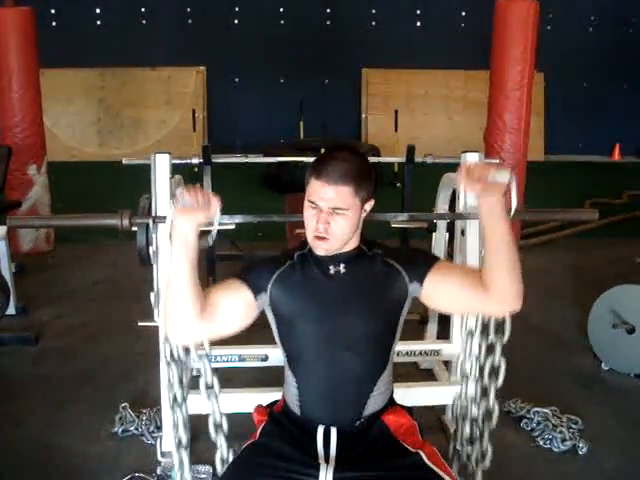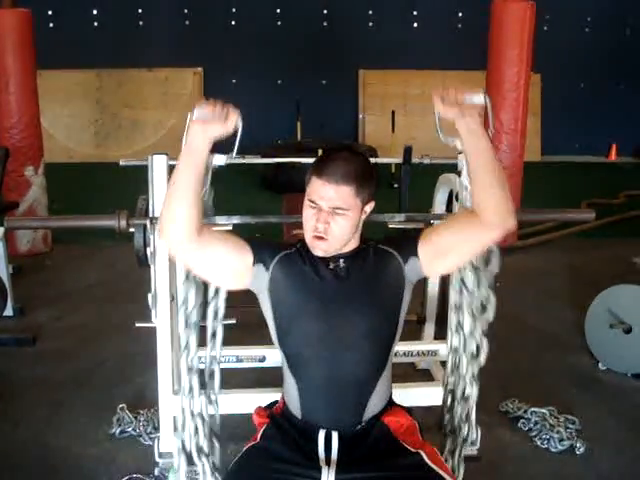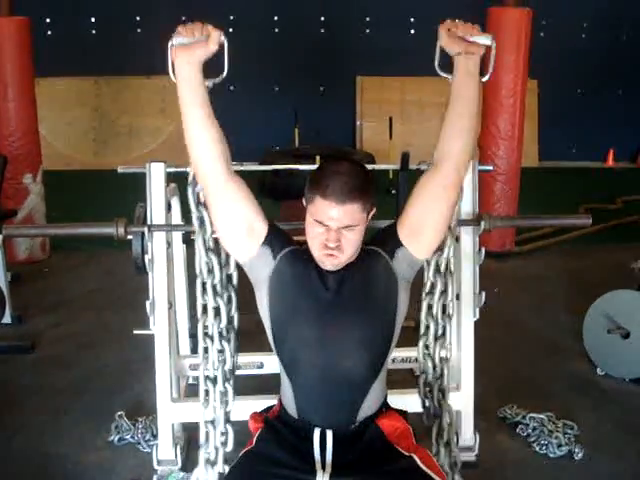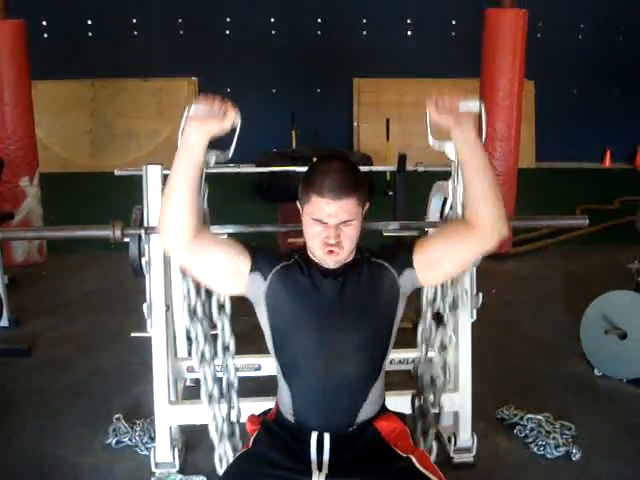
dt=0.3s
person 1, frame 1
left shoulder: (400, 269)
right shoulder: (274, 275)
left elbow: (503, 299)
right elbow: (187, 329)
left wrist: (491, 205)
right wrist: (185, 229)
left hip: (377, 436)
right hip: (291, 436)
person 1, frame 2
left shoulder: (396, 265)
right shoulder: (272, 268)
left elbow: (494, 220)
right elbow: (182, 240)
left wrist: (468, 123)
right wrist: (200, 136)
left hip: (375, 438)
right hip: (292, 439)
person 1, frame 3
left shoulder: (392, 263)
right shoulder: (273, 263)
left elbow: (449, 168)
right elbow: (216, 173)
left wrist: (466, 61)
right wrist: (189, 66)
left hip: (372, 442)
right hip: (285, 443)
person 1, frame 4
left shoulder: (393, 273)
right shoulder: (268, 274)
left elbow: (489, 230)
right elbow: (179, 239)
left wrist: (465, 131)
right wrist: (196, 136)
left hip: (370, 445)
right hip: (283, 447)
